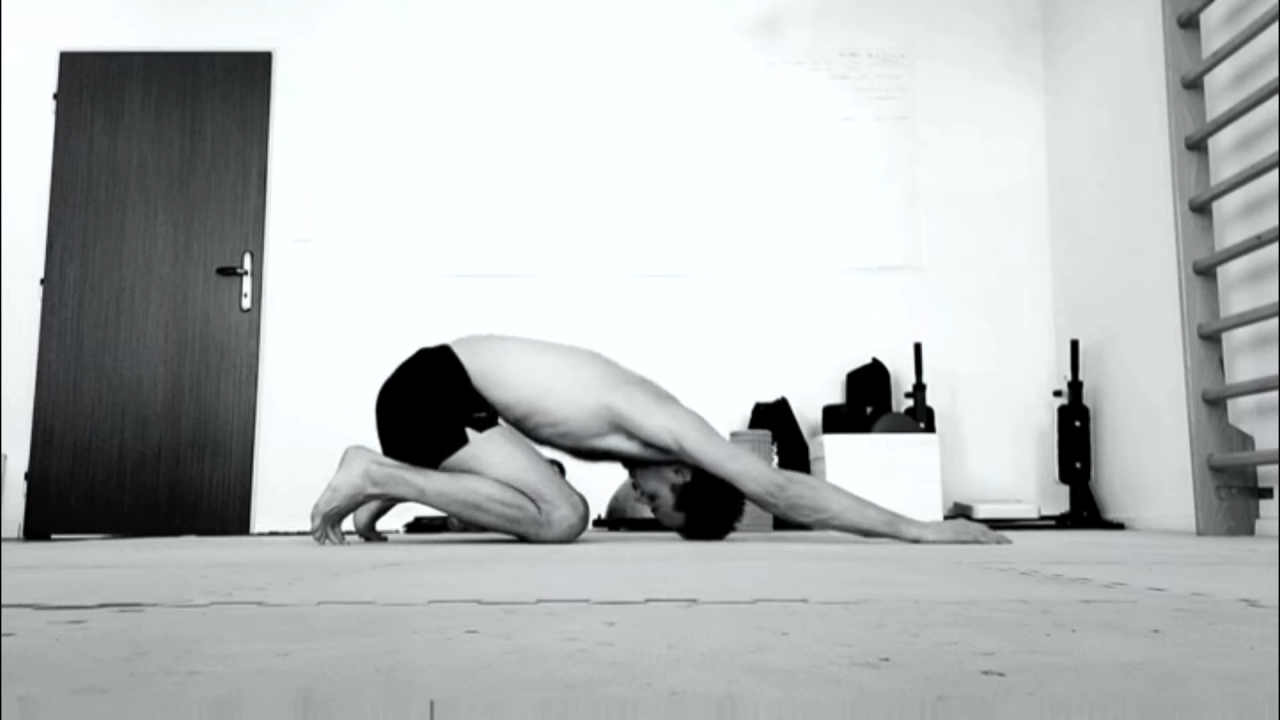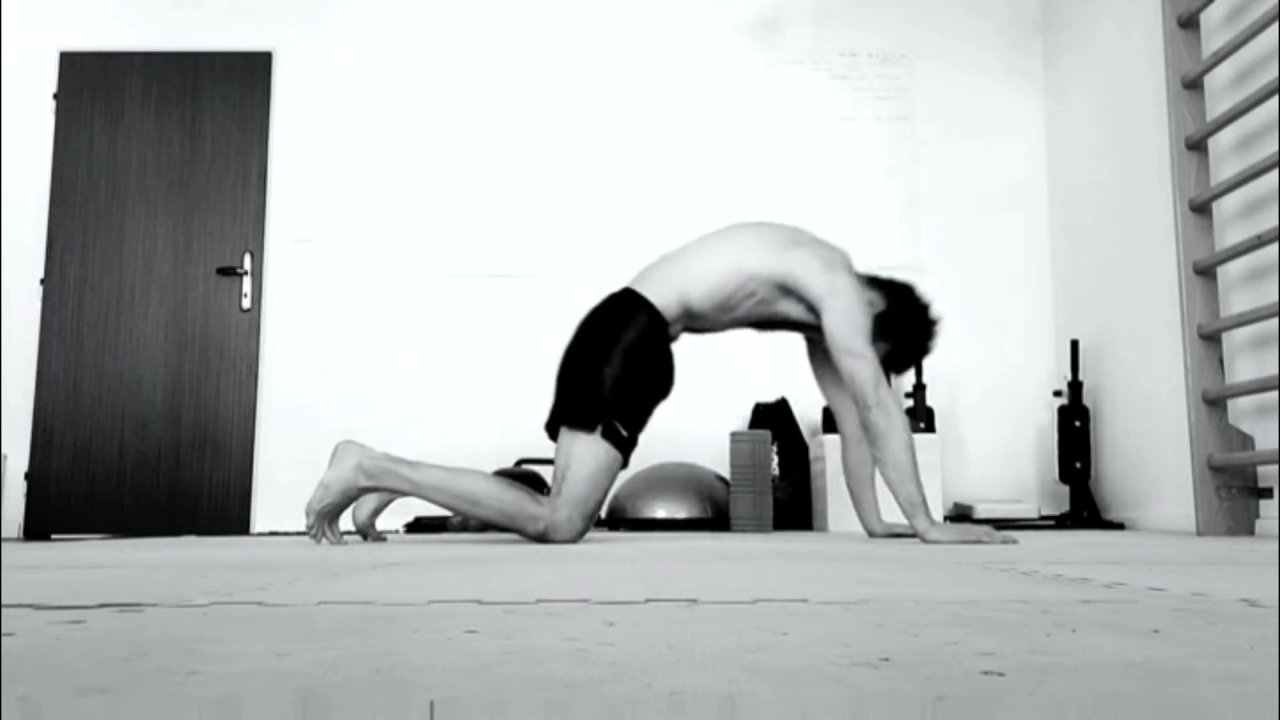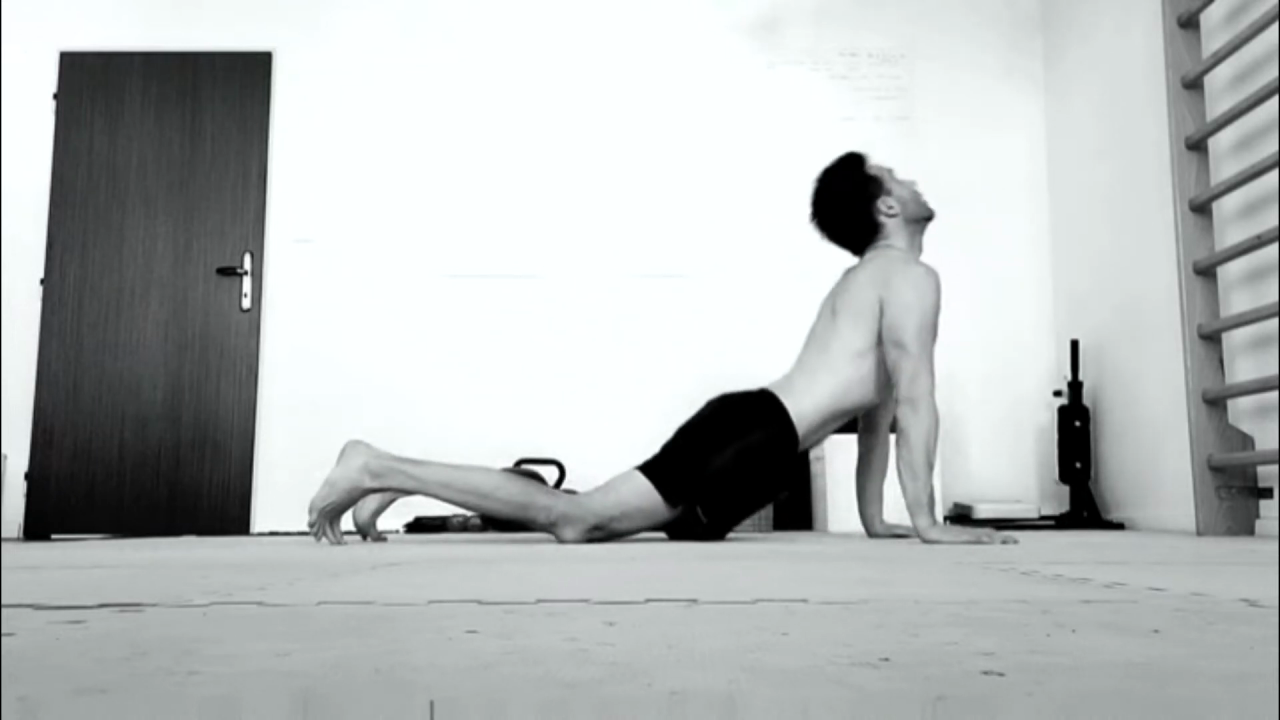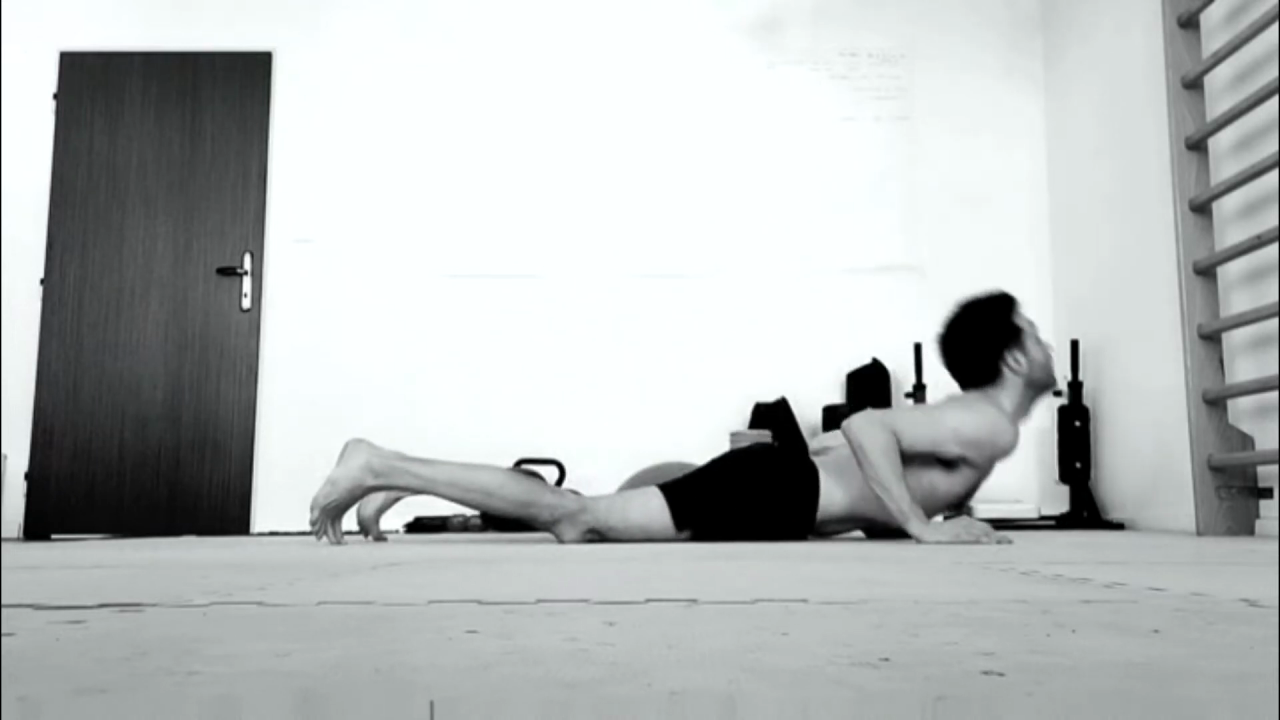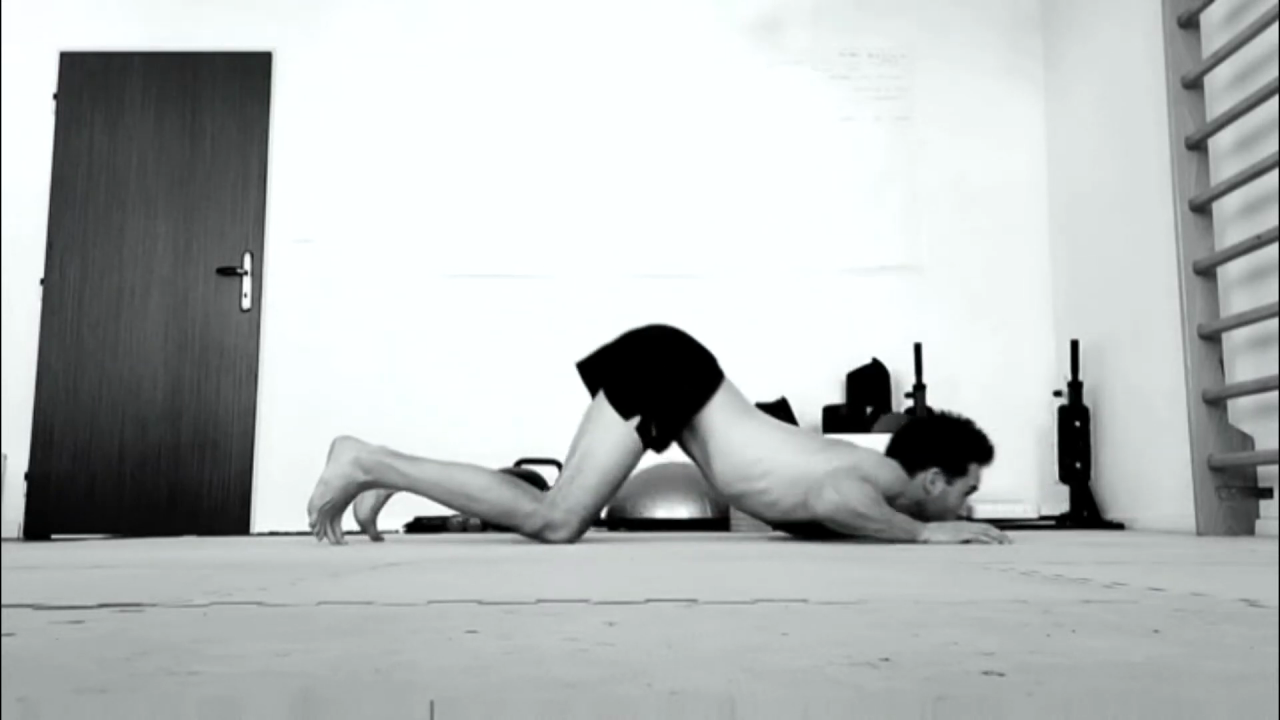
dt=1s
person 1, frame 1
left shoulder: (647, 423)
right shoulder: (664, 428)
left elbow: (779, 488)
right elbow: (782, 490)
left wrist: (900, 528)
right wrist: (914, 530)
left hip: (443, 385)
right hip: (431, 388)
left knee: (546, 508)
right knee: (560, 518)
left ankle: (391, 481)
right ankle: (379, 475)
person 1, frame 2
left shoulder: (821, 299)
right shoulder: (840, 289)
left elbow: (849, 416)
right elbow: (878, 409)
left wrist: (873, 522)
right wrist: (924, 522)
left hip: (627, 337)
right hip: (627, 337)
left knee: (558, 512)
right knee: (559, 524)
left ankle: (383, 476)
right ankle: (372, 469)
person 1, frame 3
left shoulder: (867, 277)
right shoulder: (910, 276)
left elbow: (874, 406)
right elbow: (915, 403)
left wrist: (874, 519)
right wrist: (926, 522)
left hip: (743, 424)
right hip: (757, 437)
left knee: (569, 510)
right knee: (573, 519)
left ankle: (387, 476)
right ankle: (380, 470)
person 1, frame 4
left shoulder: (963, 412)
right shoulder: (994, 426)
right elbow: (866, 429)
left wrist: (901, 515)
right wrist: (922, 527)
left hip: (774, 476)
right hip: (771, 490)
left knee: (580, 512)
right knee: (577, 517)
left ankle: (392, 479)
right ankle: (381, 468)
person 1, frame 5
left shoulder: (864, 471)
right shoulder: (882, 481)
right elbow: (828, 498)
left wrist: (915, 526)
right wrist: (924, 533)
left hip: (670, 368)
right hip: (664, 367)
left knee: (550, 514)
right knee: (555, 524)
left ankle: (379, 469)
right ankle: (369, 464)
